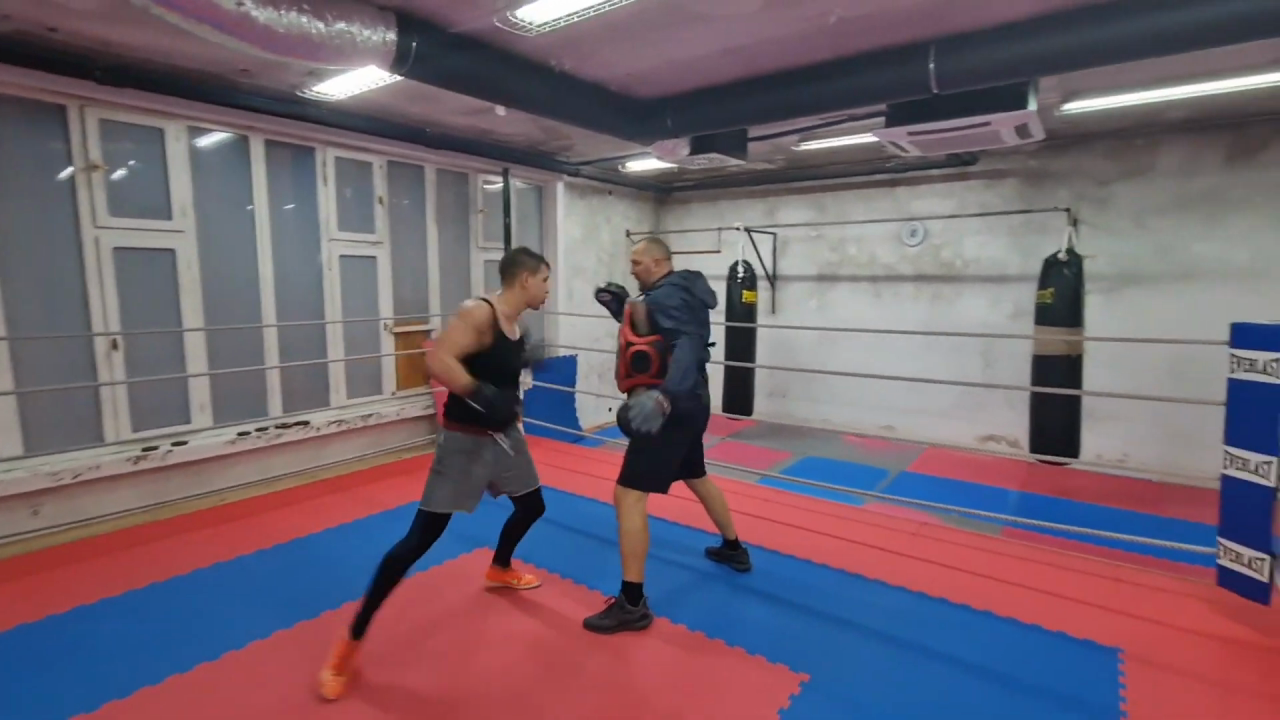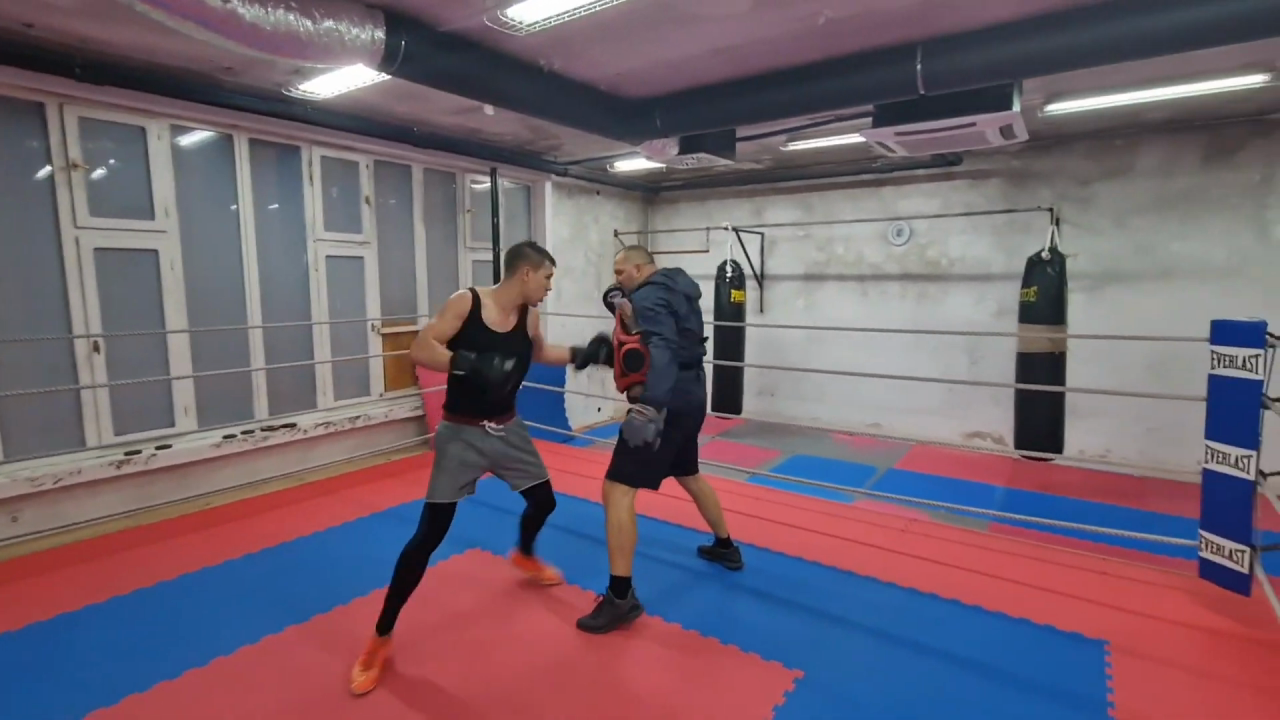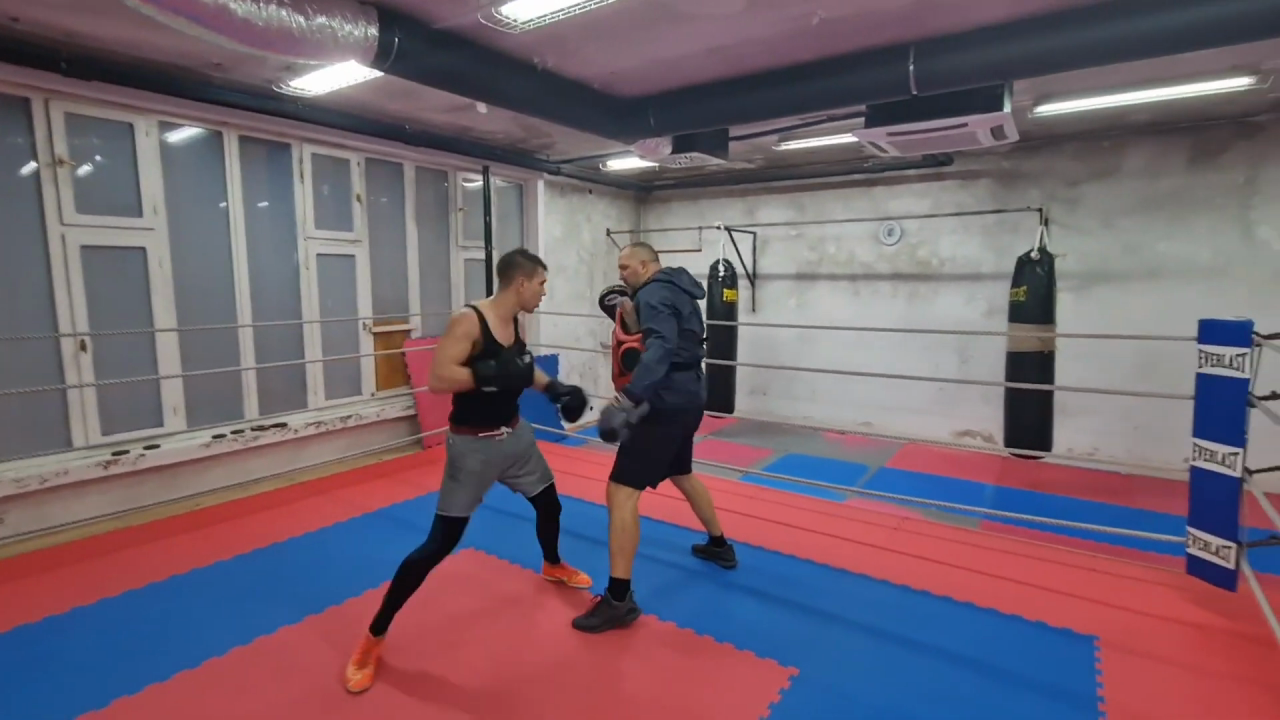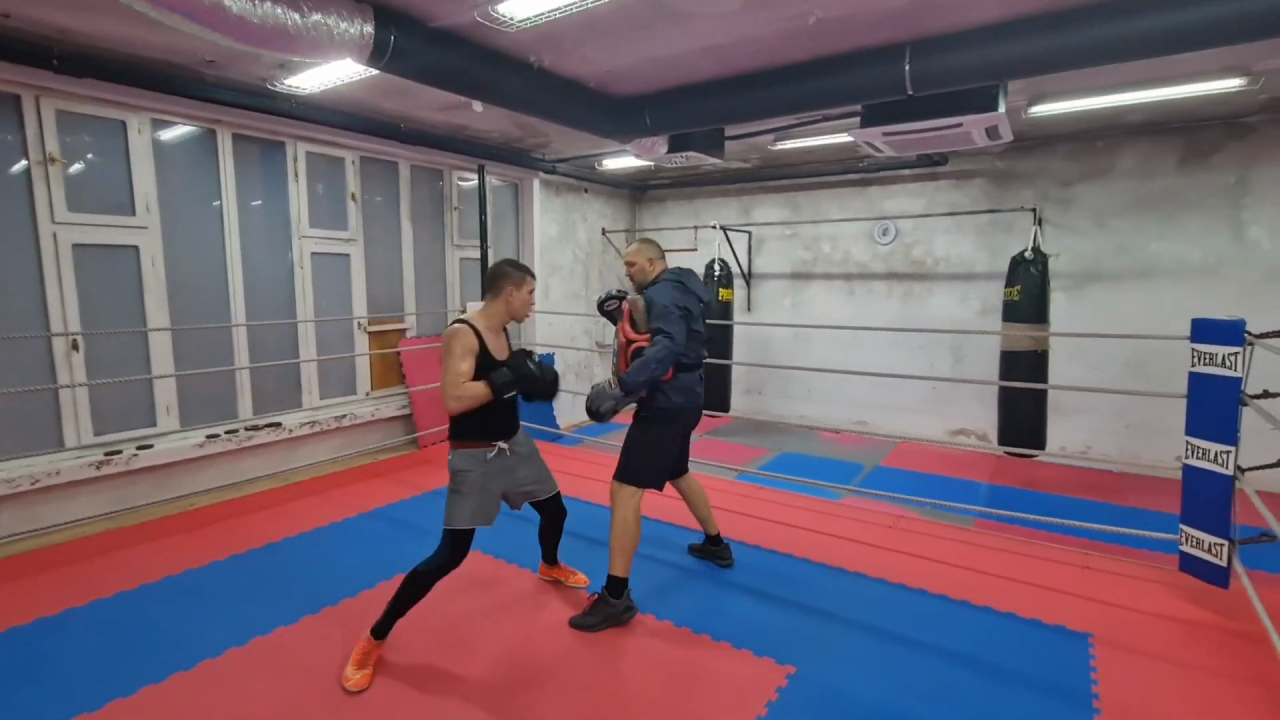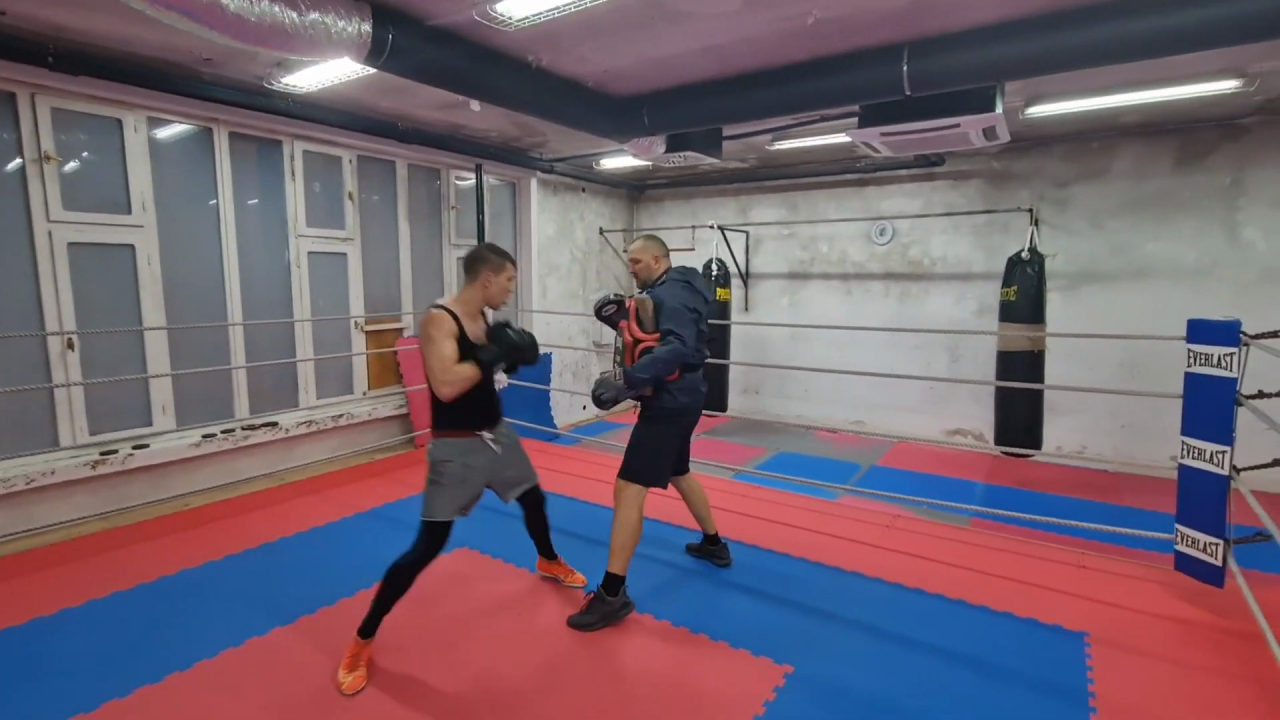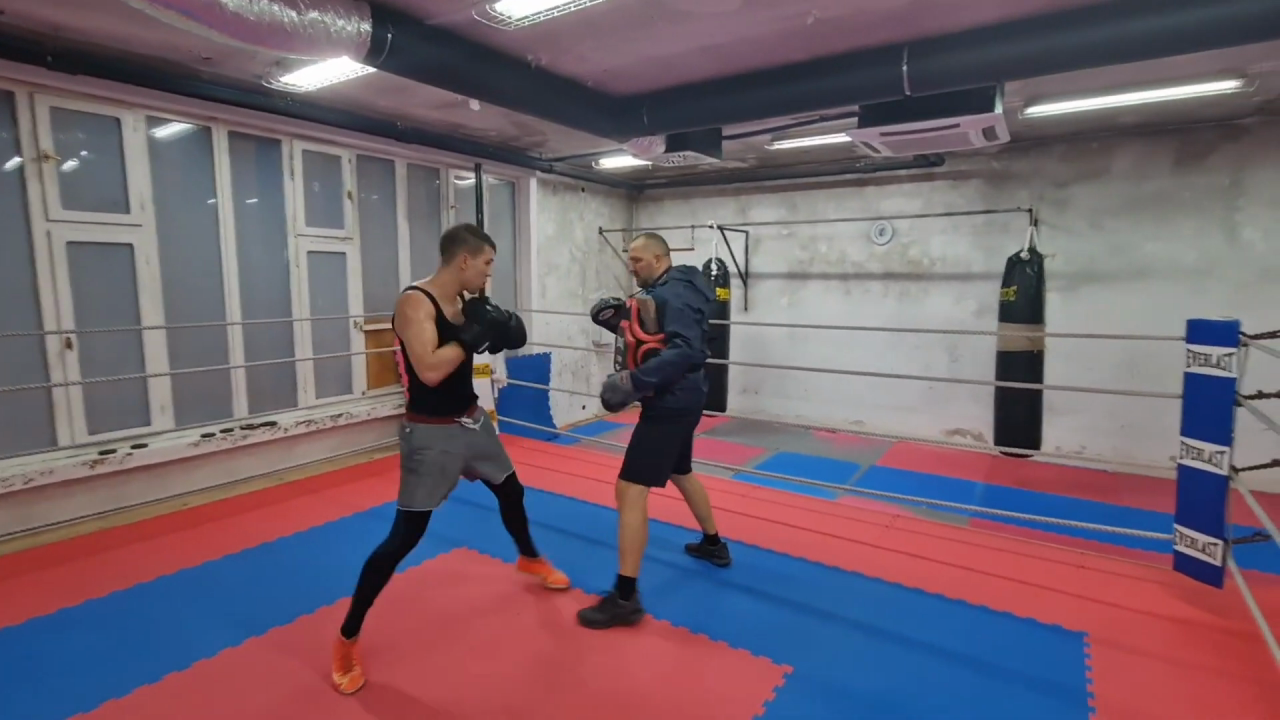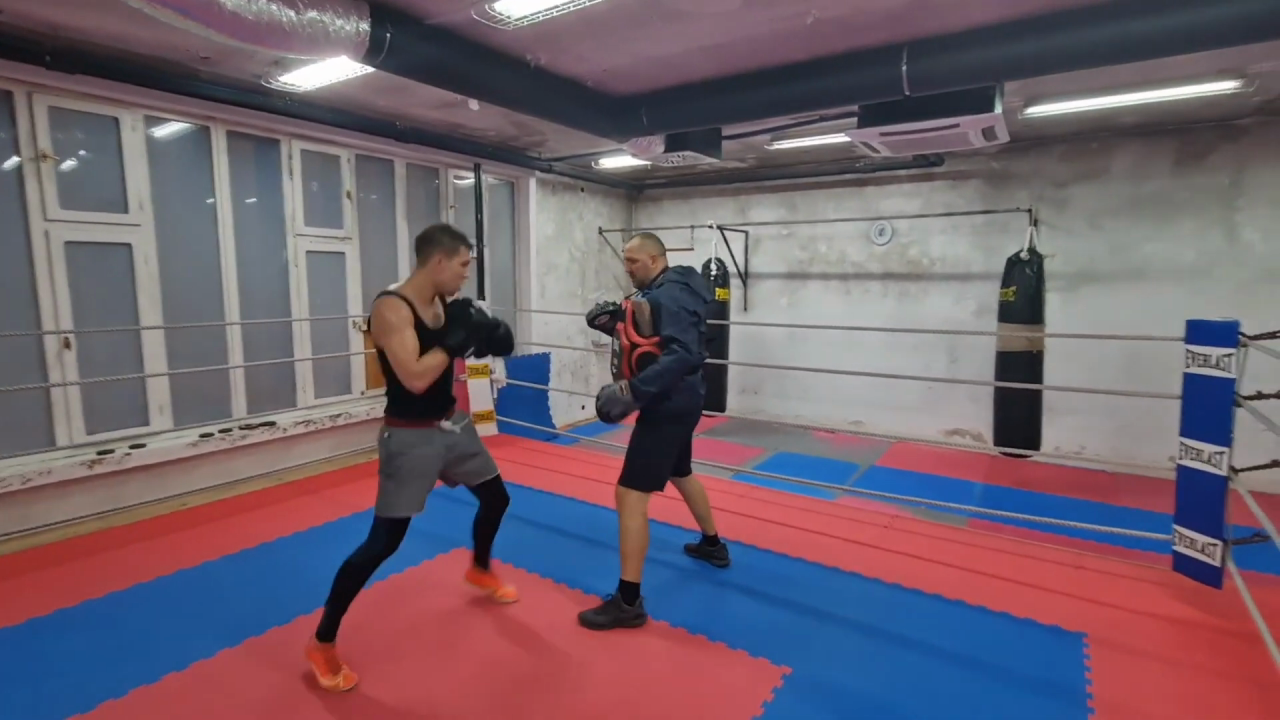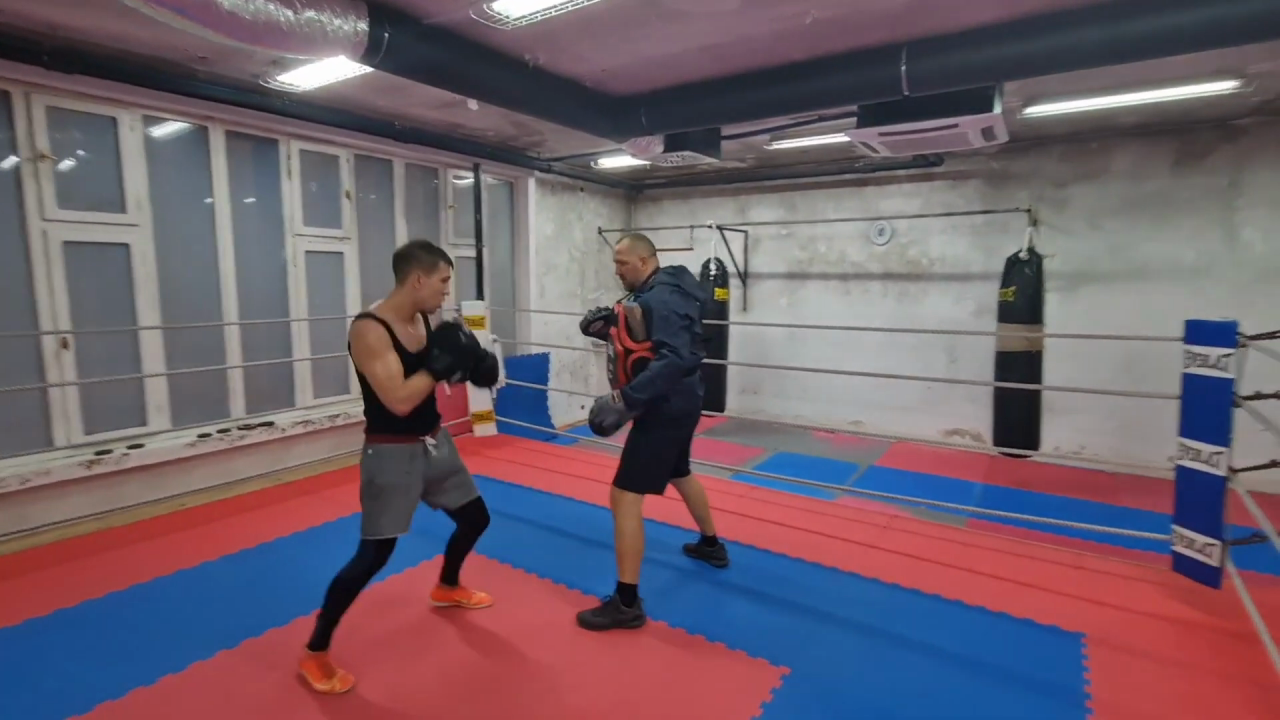
dt=0.1s
person 1, frame 1
left shoulder: (512, 320)
right shoulder: (479, 313)
right elbow: (436, 360)
left wrist: (513, 359)
right wrist: (480, 392)
left hip: (503, 435)
right hip: (467, 439)
left knee: (532, 505)
right knee: (419, 538)
left ankle: (500, 569)
right ankle: (352, 640)
person 1, frame 2
left shoulder: (525, 314)
right shoulder: (465, 302)
left elbow: (538, 354)
right elbow: (419, 350)
left wrist: (582, 353)
right wrist: (465, 364)
left hip: (507, 426)
right hip: (463, 432)
left knee: (543, 498)
right knee: (431, 533)
left ankle: (524, 556)
right ankle: (380, 640)
person 1, frame 3
left shoulder: (514, 320)
right shoulder: (469, 319)
right elbow: (440, 380)
left wrist: (554, 388)
right wrist: (492, 374)
left hip: (514, 434)
right hip: (472, 442)
left knee: (550, 503)
right knee: (440, 543)
left ankle: (553, 566)
right ankle: (373, 639)
person 1, frame 4
left shoulder: (501, 330)
right shoulder: (462, 334)
right elbow: (456, 402)
left wrist: (532, 379)
right wrist: (508, 379)
left hip: (515, 444)
right hip: (474, 455)
left knee: (554, 509)
right knee: (448, 556)
left ankle: (551, 566)
right ankle: (373, 641)
person 1, frame 5
left shoulder: (481, 317)
right shoulder: (440, 318)
right elbow: (445, 386)
left wrist: (513, 351)
right wrist: (492, 356)
left hip: (496, 434)
right hip: (456, 447)
left knee: (534, 501)
right knee: (428, 546)
left ankle: (549, 561)
right ankle: (362, 642)
person 1, frame 6
left shoulder: (460, 299)
right shoulder: (414, 302)
right elbow: (430, 371)
left wrist: (497, 331)
right wrist: (479, 334)
left hip: (472, 419)
right hip: (432, 430)
left knee: (511, 490)
right knee: (406, 535)
left ankle: (531, 560)
right ankle: (346, 640)
person 1, frame 7
left shoulder: (440, 301)
right shoulder: (392, 307)
right elbow: (415, 378)
left wrist: (479, 335)
right wrist: (457, 339)
left hip: (452, 423)
right hip: (411, 435)
left knee: (496, 496)
right knee: (384, 541)
left ankle: (480, 570)
right ankle: (322, 644)
person 1, frame 8
left shoulder: (423, 319)
right shoulder: (370, 329)
right elbow: (399, 401)
left wrist: (470, 361)
right wrist: (443, 362)
left hip: (434, 442)
right hip: (391, 452)
left knee: (475, 517)
right knee: (373, 557)
left ankle: (447, 587)
right ankle: (315, 653)
person 2, frame 1
left shoulder: (667, 299)
right shoulder: (667, 295)
left elbow: (685, 350)
right elbow: (642, 319)
left wrist: (659, 401)
right wrist: (621, 304)
left hip: (674, 409)
right hip: (690, 405)
left knee: (628, 495)
right knee: (695, 477)
left ankle: (632, 604)
right ankle: (734, 549)
person 2, frame 2
left shoulder: (648, 297)
right shoulder: (675, 293)
left elbow: (664, 350)
left wrist: (649, 407)
right wrist: (625, 313)
left hip: (668, 404)
right hip: (688, 399)
left knee: (617, 490)
right knee: (688, 475)
left ankle: (621, 598)
right ankle: (726, 547)
person 2, frame 3
left shoulder: (652, 296)
right shoulder: (676, 292)
left elbow: (660, 348)
left wrist: (629, 399)
right wrist: (624, 312)
left hip: (666, 403)
right hip: (687, 399)
left knee: (621, 492)
right knee: (681, 474)
left ankle: (619, 600)
right ankle: (720, 545)
person 2, frame 4
left shoulder: (663, 295)
right shoulder: (673, 291)
left elbow: (668, 350)
left wrist: (620, 385)
right wrist: (625, 317)
left hip: (666, 404)
right hip: (679, 400)
left knee: (625, 491)
right knee: (678, 474)
left ankle: (615, 597)
right ankle: (716, 545)
person 2, frame 5
left shoulder: (670, 294)
right shoulder: (672, 291)
left elbow: (676, 349)
right elbow: (656, 336)
left wrist: (627, 379)
right wrist: (621, 319)
left hip: (669, 403)
right hip: (680, 399)
left knee: (629, 489)
right knee: (679, 473)
left ankle: (612, 594)
right ankle: (714, 544)
person 2, frame 6
left shoulder: (673, 294)
right shoulder: (666, 291)
left elbow: (684, 350)
right elbow: (652, 338)
left wrist: (634, 380)
right wrist: (620, 320)
left hip: (670, 403)
right hip: (678, 400)
left knee: (630, 490)
right knee: (680, 473)
left ankle: (625, 597)
right ankle: (713, 544)
person 2, frame 7
left shoulder: (669, 296)
right shoulder: (661, 293)
left elbow: (682, 354)
right elbow: (649, 340)
left wrist: (632, 390)
right wrist: (616, 323)
left hip: (667, 407)
right hip: (676, 402)
left knee: (629, 495)
right knee: (680, 474)
left ankle: (628, 601)
right ankle: (712, 545)
person 2, frame 8
left shoulder: (661, 300)
right shoulder: (657, 293)
left elbow: (673, 359)
right elbow: (645, 343)
left wrist: (626, 399)
right wrist: (611, 328)
left hip: (665, 409)
right hip: (679, 403)
left knee: (624, 497)
right knee: (680, 475)
left ankle: (626, 603)
right ankle: (711, 545)
